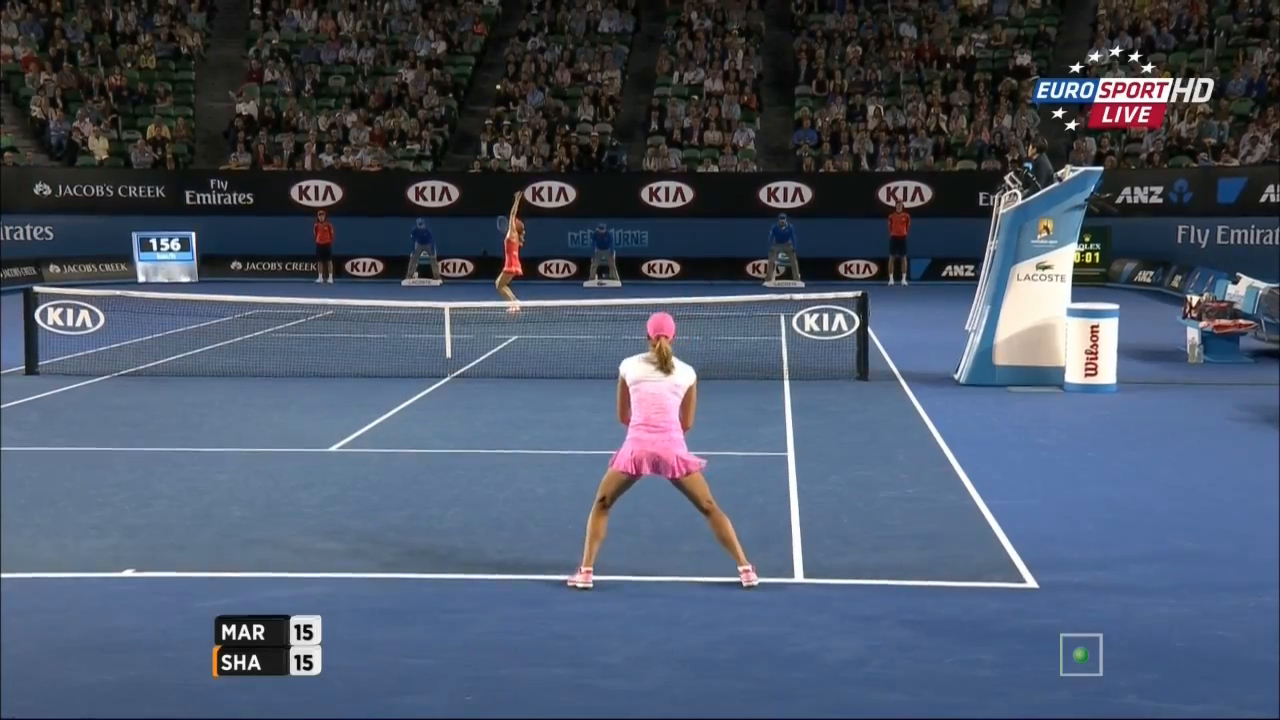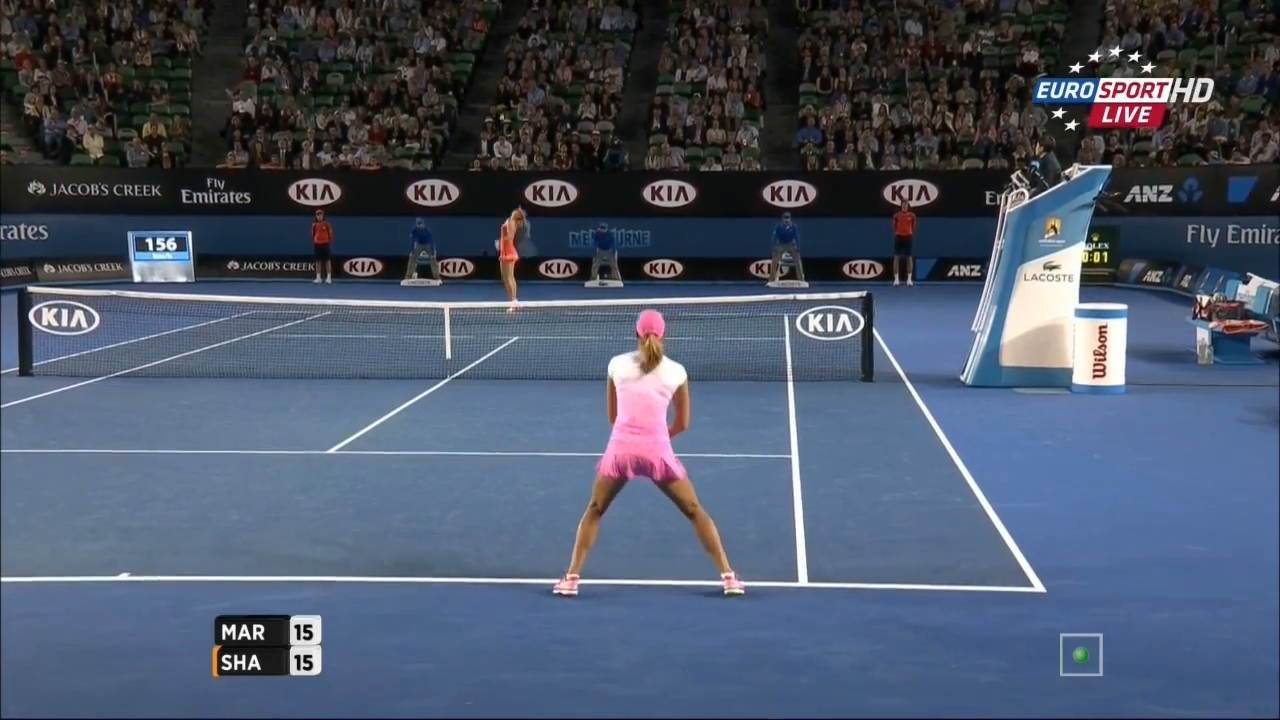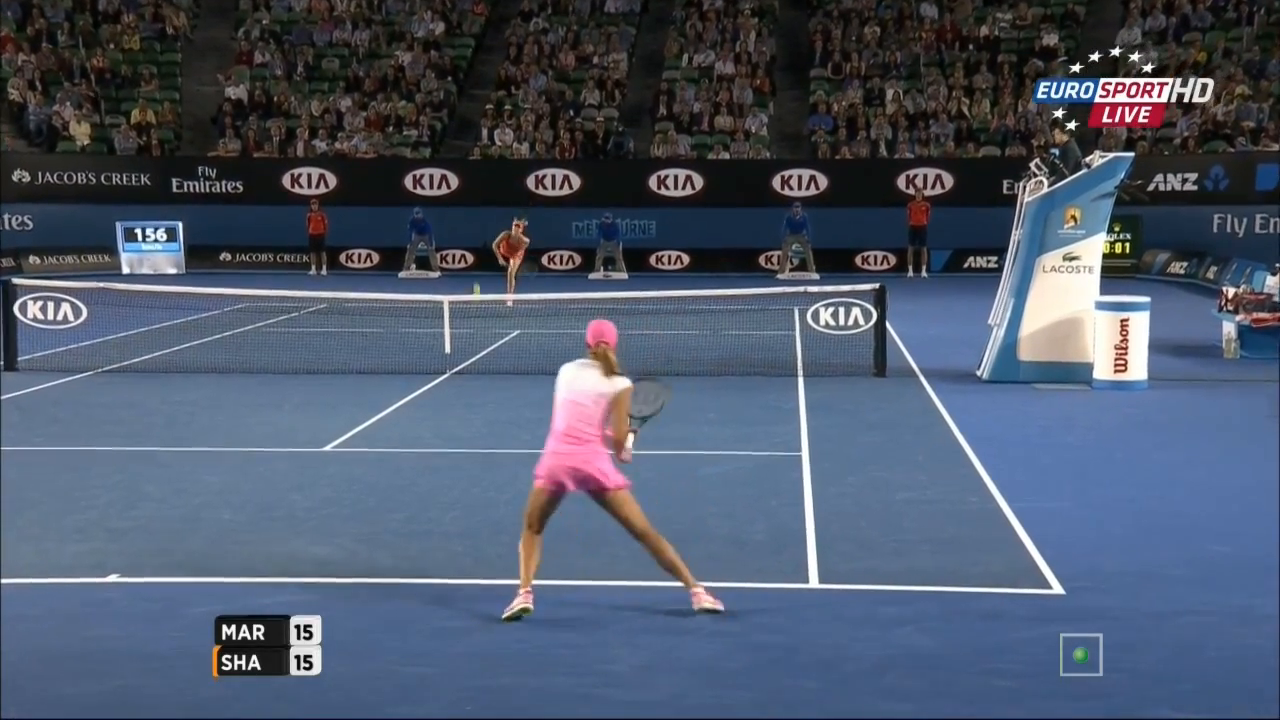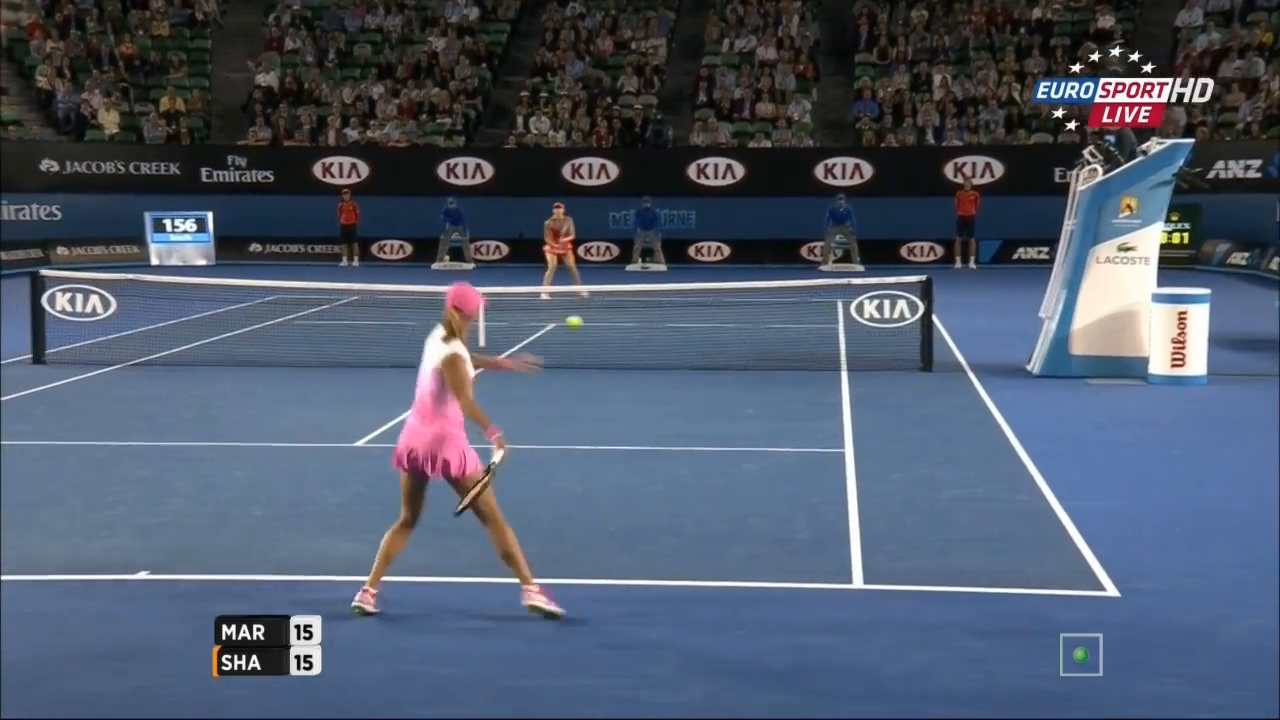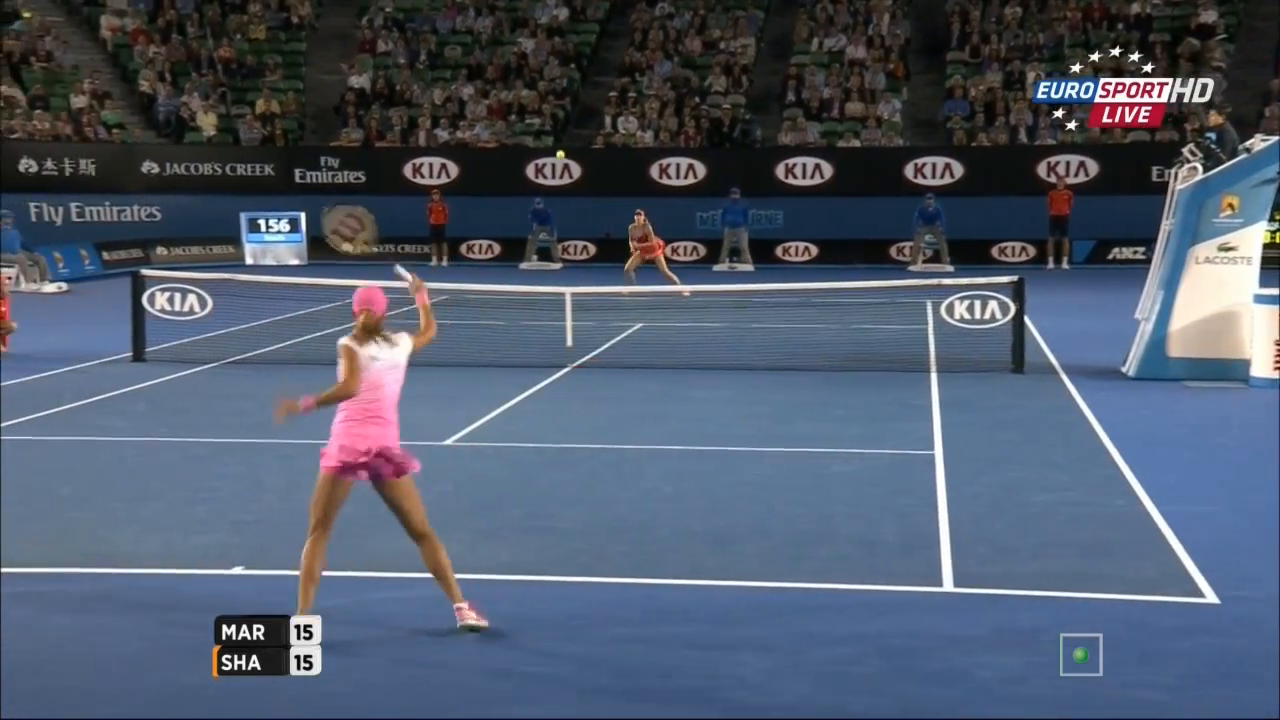
dt=0.5s
person 1, frame 1
left shoulder: (628, 366)
right shoulder: (687, 372)
right elbow: (687, 422)
left hip: (636, 446)
right hip: (672, 447)
left knee: (601, 505)
right knee: (710, 508)
left ankle: (585, 571)
right ankle: (745, 570)
person 1, frame 2
left shoulder: (617, 365)
right shoulder: (676, 371)
right elbow: (682, 424)
left hip: (621, 448)
right hip: (657, 450)
left knee: (594, 511)
right knee: (695, 512)
left ankle: (572, 577)
right ankle: (728, 577)
person 1, frame 3
left shoulder: (566, 371)
right shoulder: (619, 383)
right elbow: (617, 434)
right wrist: (621, 452)
left hip: (555, 459)
right hip: (591, 463)
left knee: (531, 531)
right knee: (644, 532)
left ankle: (524, 594)
right ankle: (698, 592)
person 1, frame 4
left shoulder: (443, 335)
right shoulder: (454, 350)
right elbow: (464, 399)
left wrist: (506, 363)
right wrist: (492, 430)
left hip: (412, 439)
right hip: (444, 441)
left knee: (407, 521)
right knee: (493, 519)
left ankle: (369, 591)
right ankle: (531, 590)
person 1, frame 5
left shoulder: (349, 344)
right shoulder: (401, 343)
left elbow: (350, 387)
right elbow: (429, 330)
left wrist: (307, 404)
right wrist: (422, 296)
left hip: (347, 442)
right hip: (385, 445)
left knee: (318, 533)
right knee: (422, 534)
left ankle: (303, 614)
right ankle: (461, 608)
